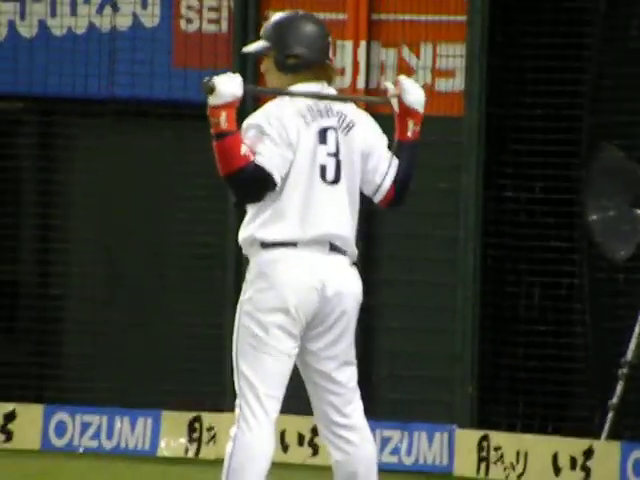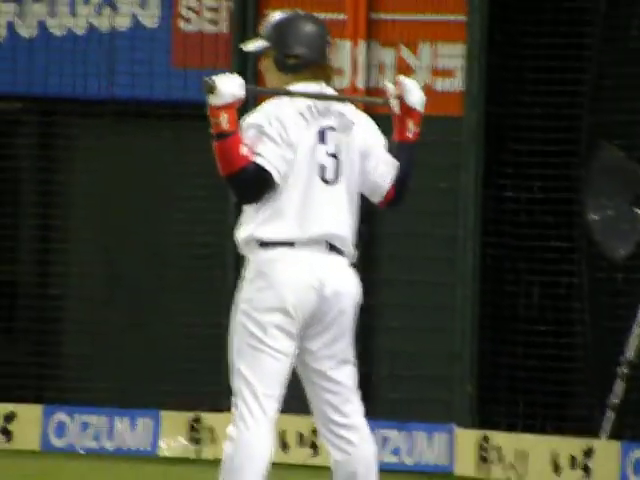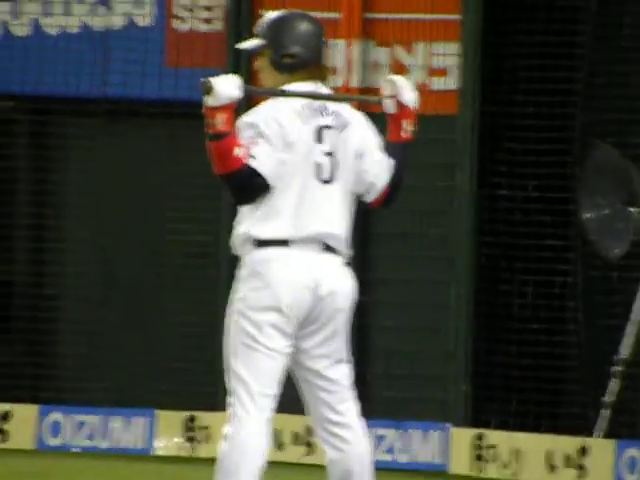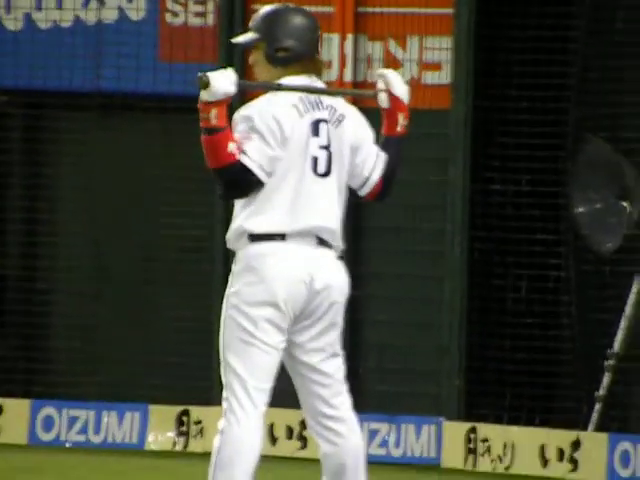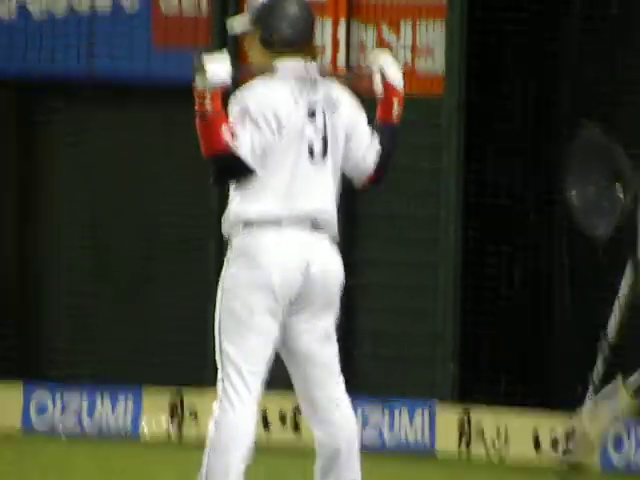
dt=0.1s
person 1, frame 1
left shoulder: (276, 115)
right shoulder: (358, 121)
left elbow: (249, 185)
right elbow: (393, 191)
left wrist: (222, 115)
right wrist: (409, 121)
left hip: (281, 272)
right hip: (338, 276)
left knee: (256, 408)
right knee: (343, 411)
person 1, frame 2
left shoulder: (275, 114)
right shoulder: (357, 121)
left elbow: (249, 186)
right elbow: (392, 192)
left wrist: (223, 115)
right wrist: (408, 120)
left hip: (278, 272)
right hip: (336, 275)
left knee: (254, 408)
right knee: (342, 411)
person 1, frame 3
left shoulder: (271, 115)
right shoulder: (352, 121)
left elbow: (243, 187)
right elbow: (384, 191)
left wrist: (219, 115)
right wrist: (402, 121)
left hip: (274, 270)
right hip: (330, 274)
left knee: (249, 407)
right knee: (337, 408)
person 1, frame 4
left shoulder: (266, 110)
right shoulder: (346, 115)
left elbow: (236, 182)
right elbow: (378, 185)
left wrist: (213, 111)
right wrist: (396, 114)
left hip: (268, 265)
right hip: (324, 268)
left knee: (244, 402)
right knee: (331, 402)
person 1, frame 5
left shoulder: (261, 95)
right shoulder: (340, 100)
left elbow: (228, 167)
right elbow: (372, 170)
left wrist: (209, 97)
right wrist: (390, 102)
left hip: (264, 252)
right hip: (318, 254)
left knee: (238, 388)
right knee: (325, 389)
